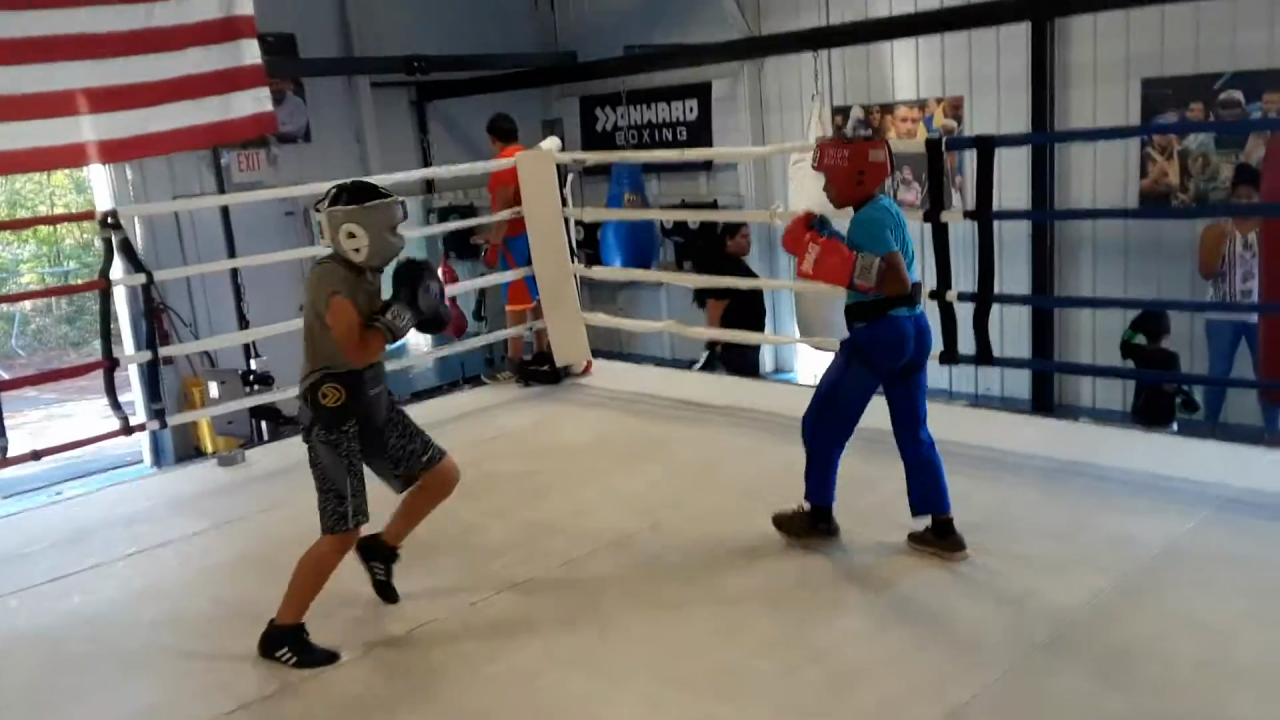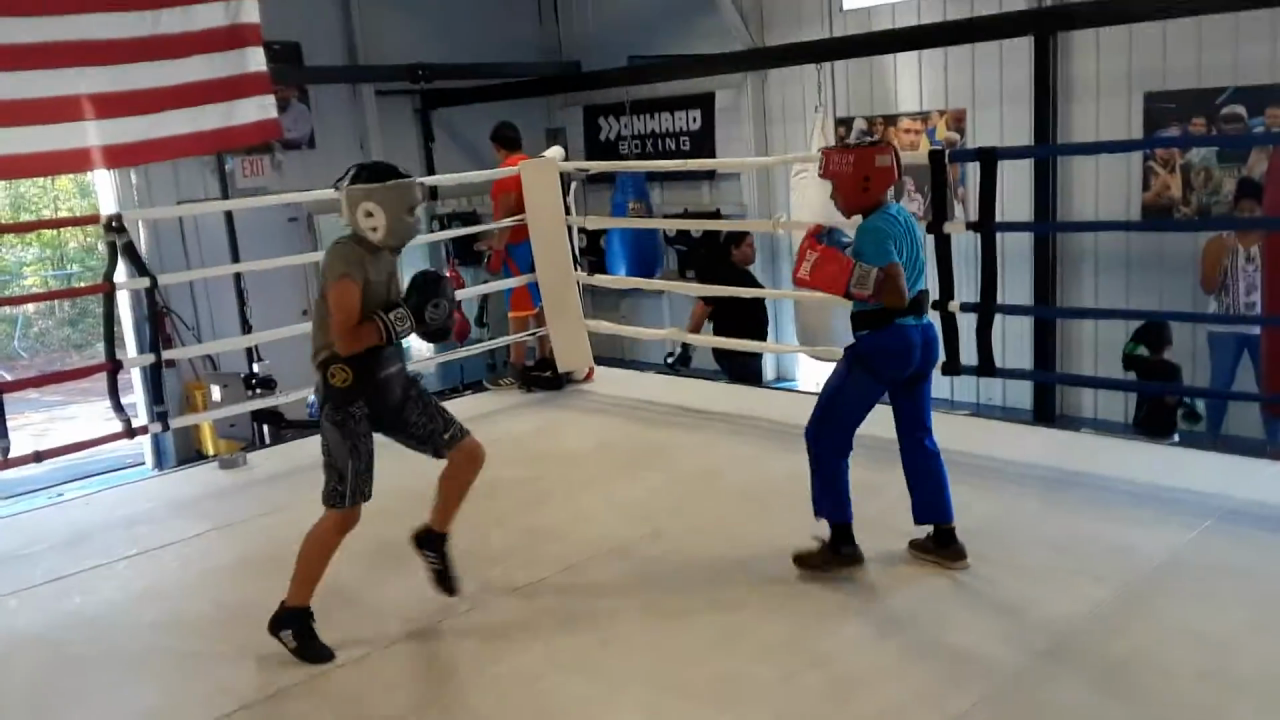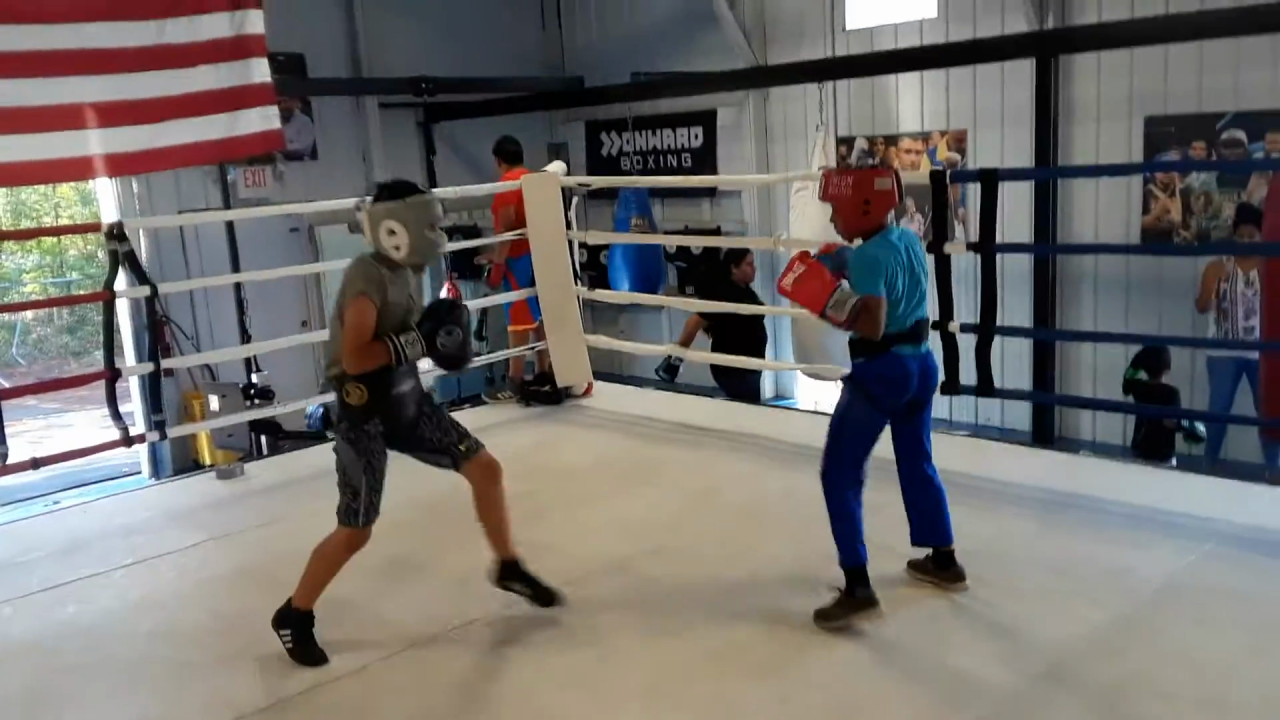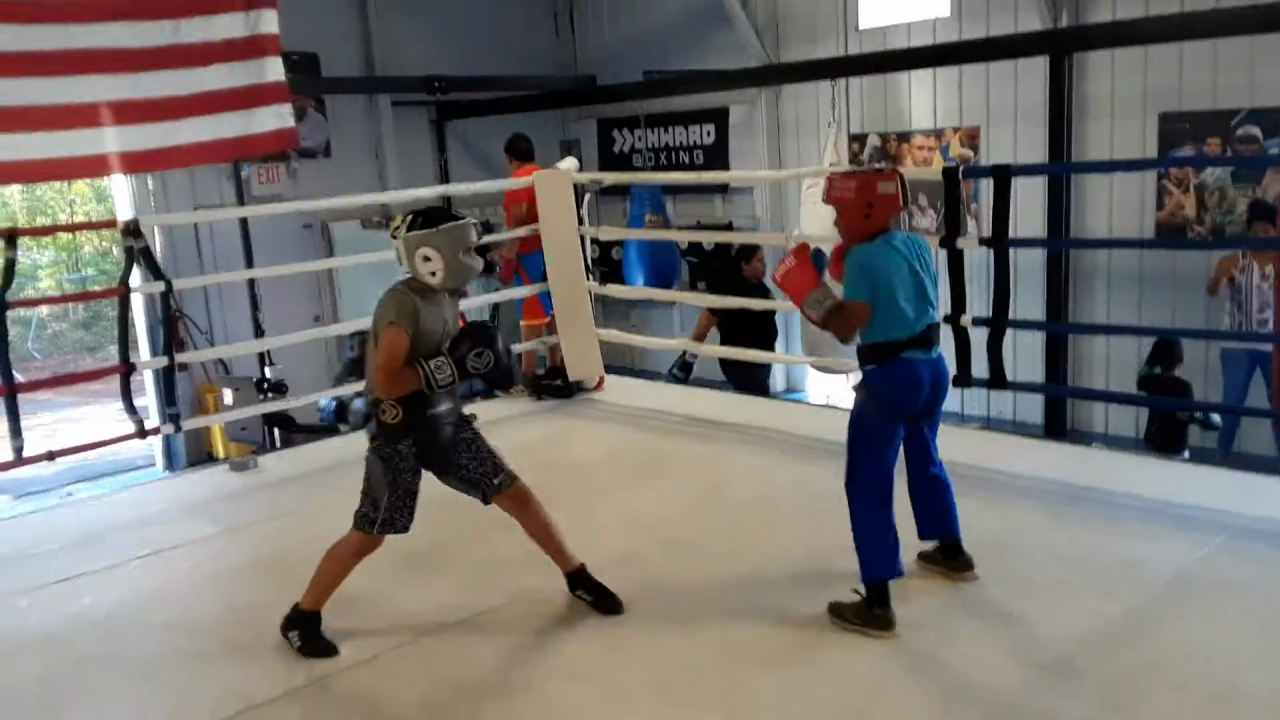
dt=0.1s
person 1, frame 1
left shoulder: (366, 270)
right shoulder: (330, 276)
left elbow: (374, 333)
right elbow: (357, 350)
left wrist: (421, 304)
right wrist: (406, 306)
left hip: (373, 402)
right hip: (334, 414)
left knee: (444, 476)
right knee: (340, 536)
left ankle: (381, 547)
right ankle: (282, 632)
person 1, frame 2
left shoulder: (383, 253)
right shoulder: (346, 257)
right elbow: (347, 339)
left wrist: (427, 306)
right wrist: (406, 314)
left hip: (393, 381)
right hip: (348, 394)
left knee: (469, 453)
right knee: (344, 515)
left ankle: (433, 538)
right ankle: (291, 616)
person 1, frame 3
left shoulder: (406, 272)
right shoulder: (366, 276)
right elbow: (356, 355)
left wrist: (443, 332)
right wrist: (422, 338)
left hip: (410, 400)
right hip: (363, 413)
left knee: (486, 468)
right knee: (355, 533)
left ankle: (508, 567)
right ankle: (293, 617)
person 1, frame 4
left shoulder: (445, 297)
right shoulder: (402, 303)
right elbow: (387, 380)
left wrist: (478, 357)
right wrist: (452, 363)
left hip: (446, 421)
right hip: (400, 432)
left knee: (519, 498)
right knee: (368, 536)
left ankle: (576, 577)
right ankle: (302, 618)
person 2, frame 1
left shoulder: (867, 221)
right shoulder: (888, 208)
left elbow: (899, 283)
left wrist: (843, 266)
right wrist: (832, 241)
left hip: (876, 336)
right hip: (914, 329)
left knee: (823, 425)
right knee: (913, 429)
left ankle: (819, 516)
right ankle: (943, 530)
person 2, frame 2
left shoulder: (874, 229)
right shoulder: (902, 216)
left elbow: (897, 295)
left wrist: (843, 276)
right wrist: (843, 250)
left hip: (881, 344)
right hip: (920, 338)
left knee: (826, 435)
right knee: (917, 437)
left ankle: (841, 542)
right ankle: (945, 539)
person 2, frame 3
left shoulder: (866, 255)
right shoulder: (908, 240)
left elbow: (870, 328)
left wrist: (822, 292)
left hip: (879, 373)
right hip: (920, 364)
left knee: (841, 475)
right knee: (918, 461)
left ankle: (857, 590)
right ankle: (945, 560)
person 2, frame 4
left shoulder: (864, 259)
right shoulder: (917, 244)
left elbow: (847, 330)
left wrist: (809, 289)
left hip: (890, 377)
right hip: (932, 368)
left knee: (867, 485)
right knee: (924, 461)
left ankle: (877, 600)
right ankle: (952, 551)
person 3, frame 1
right shoulder: (1215, 229)
right elbow: (1207, 272)
right wrist: (1222, 240)
right hip: (1222, 315)
right knee: (1218, 374)
right ankle: (1210, 427)
person 3, frame 2
right shoulder: (1218, 243)
right elbow: (1208, 287)
right wrist: (1222, 257)
right hip: (1225, 328)
right knee: (1220, 386)
right ankle: (1211, 440)
person 3, frame 3
right shoulder: (1217, 267)
right elbow: (1202, 307)
right wrist: (1217, 279)
right hip: (1224, 353)
right knee: (1218, 410)
right ankle: (1209, 465)
person 3, frame 4
right shoulder: (1233, 260)
right elbow: (1212, 290)
right wrist: (1220, 278)
right hip: (1238, 345)
right knee: (1232, 403)
right ankle: (1223, 456)
person 4, frame 1
left shoulder: (504, 161)
left elbow: (503, 205)
left wrist: (495, 241)
right wrist: (494, 235)
left hip: (516, 237)
left knee: (516, 302)
right knee: (536, 298)
left ankle: (514, 364)
right ankle: (542, 354)
person 4, frame 2
left shoulder: (507, 169)
left elbow: (506, 212)
left wrist: (497, 248)
right wrist: (497, 242)
left hip: (519, 244)
left knee: (519, 308)
right knee: (539, 304)
left ankle: (516, 370)
right ankle: (544, 360)
person 4, frame 3
left shoulder: (508, 182)
left elbow: (505, 224)
left wrist: (497, 260)
left hip: (519, 258)
left knee: (519, 322)
right knee: (538, 318)
left ankle: (515, 386)
right ankle: (543, 376)
person 4, frame 4
left shoulder: (519, 179)
left elbow: (517, 221)
left wrist: (508, 256)
left hip: (530, 254)
left knee: (531, 315)
right knee: (550, 313)
left ankle: (528, 375)
right ankle: (555, 366)
